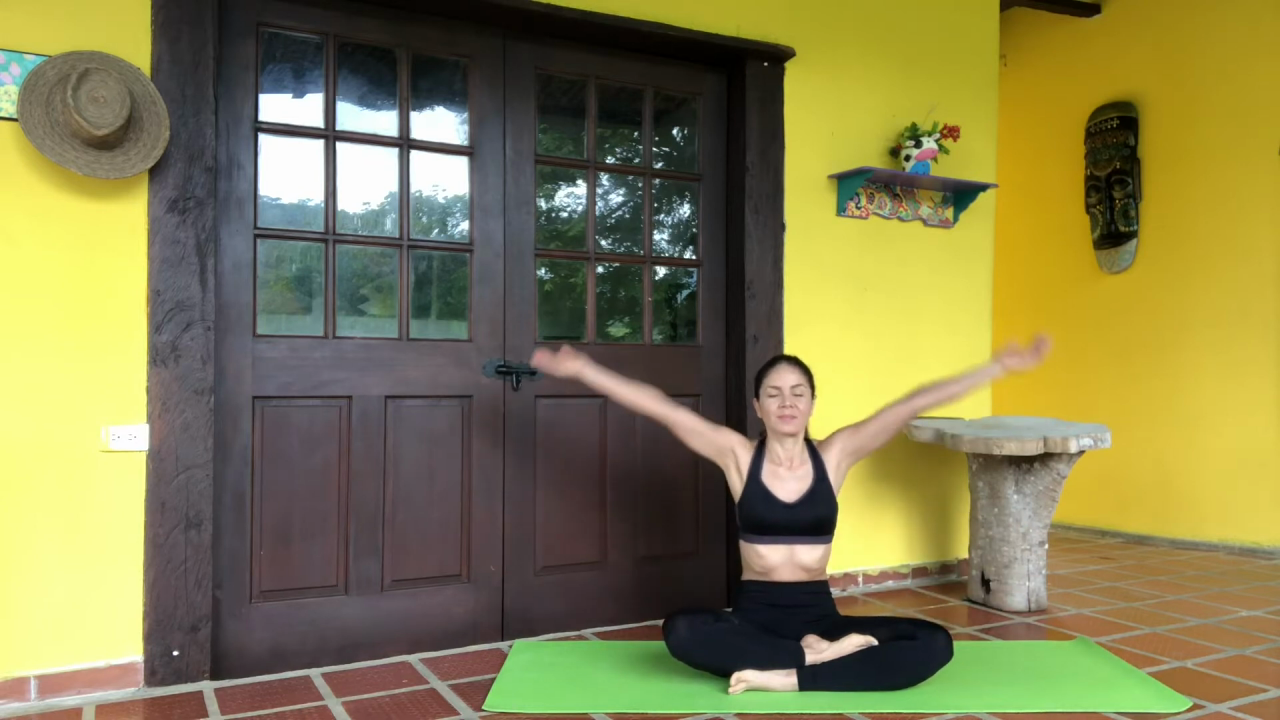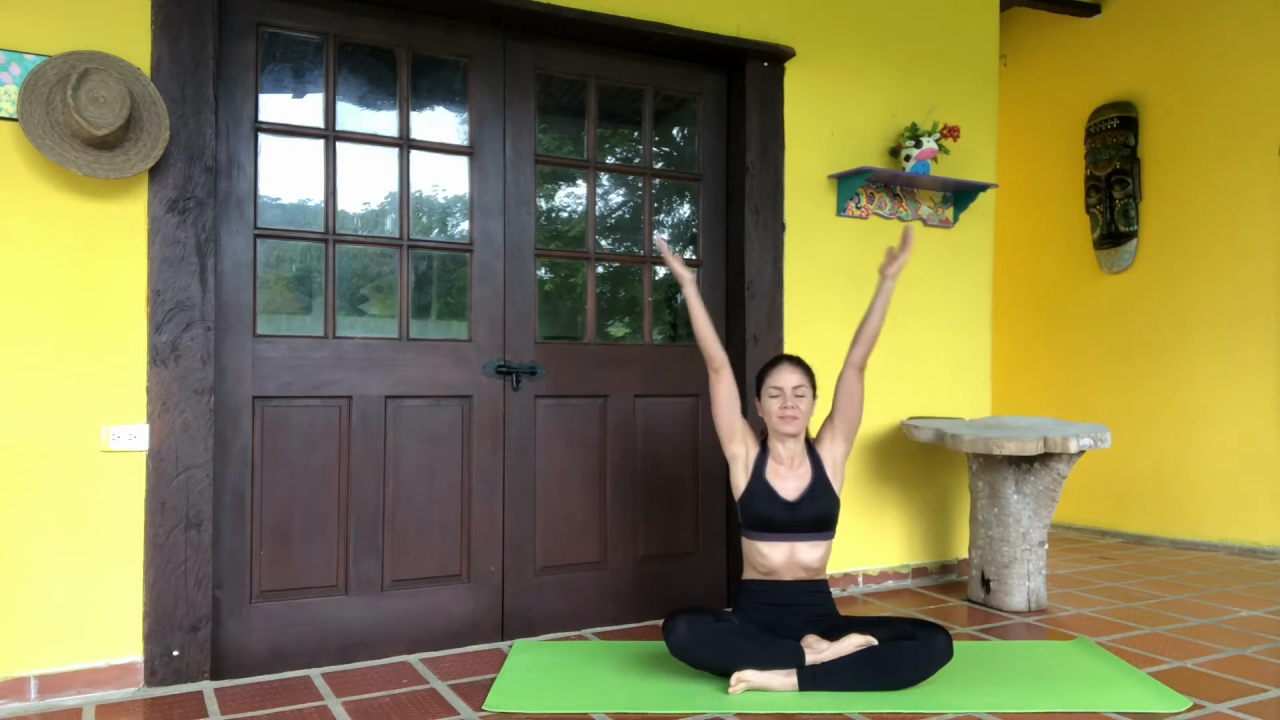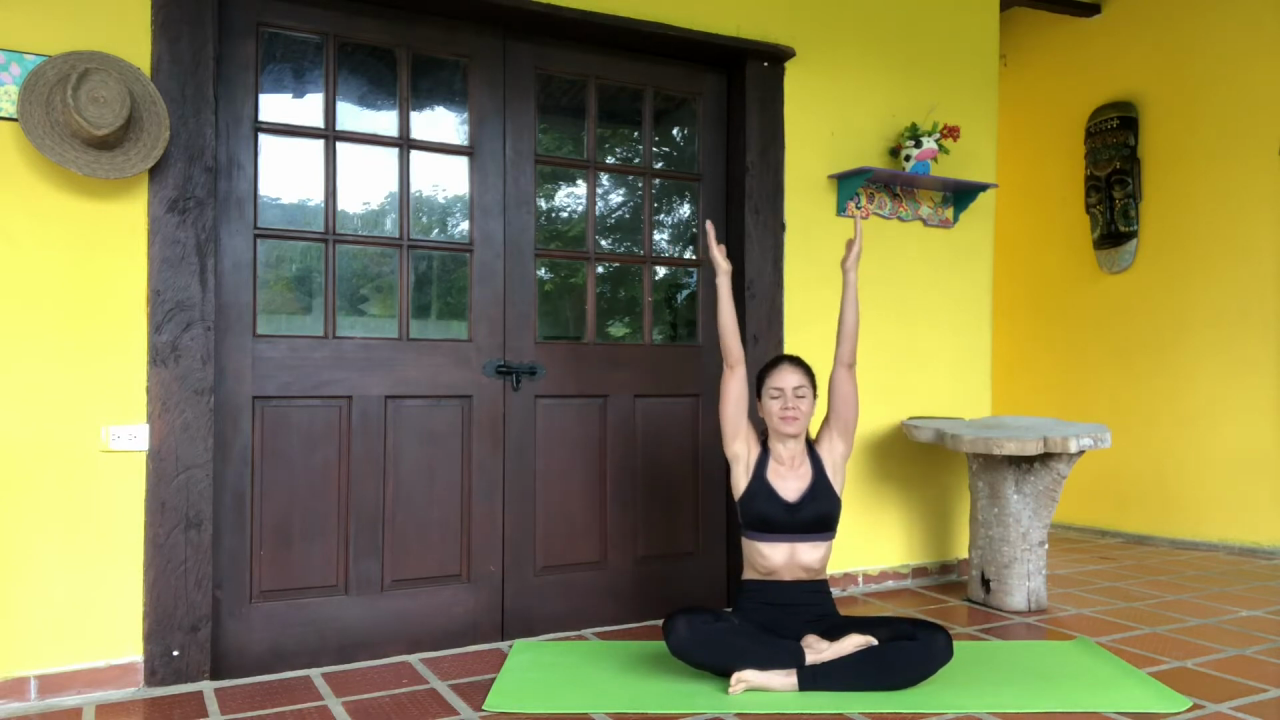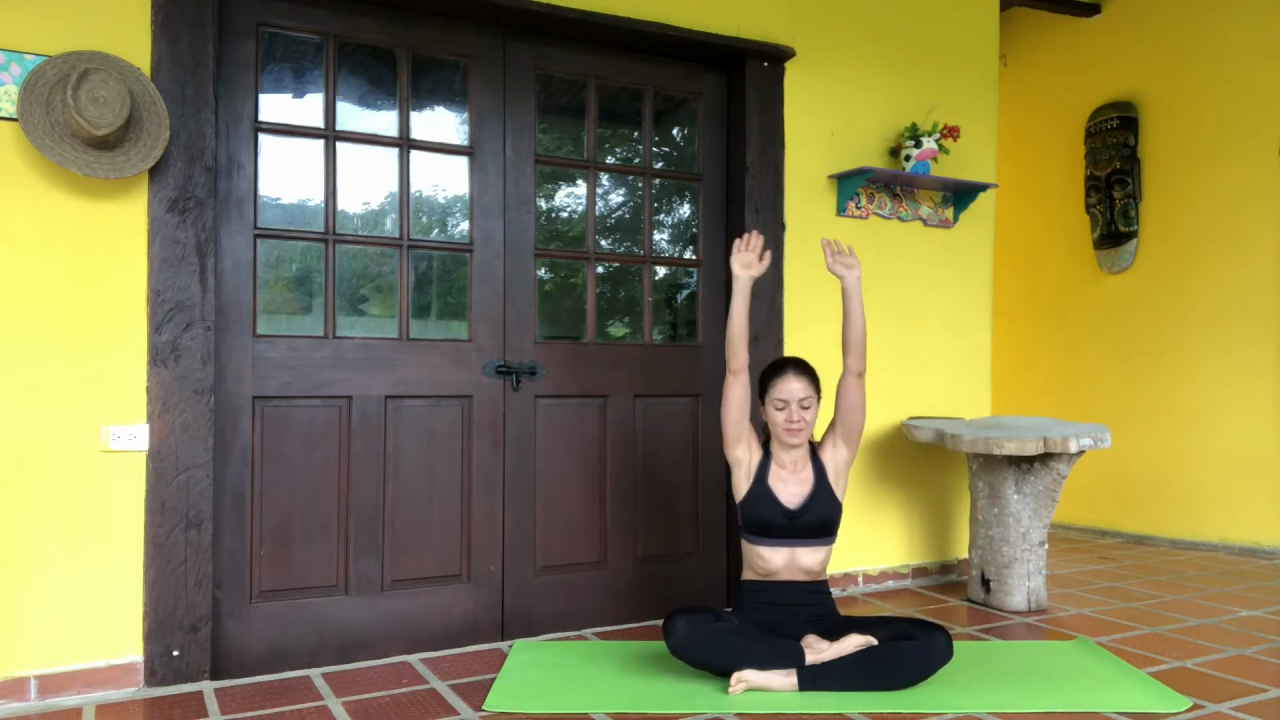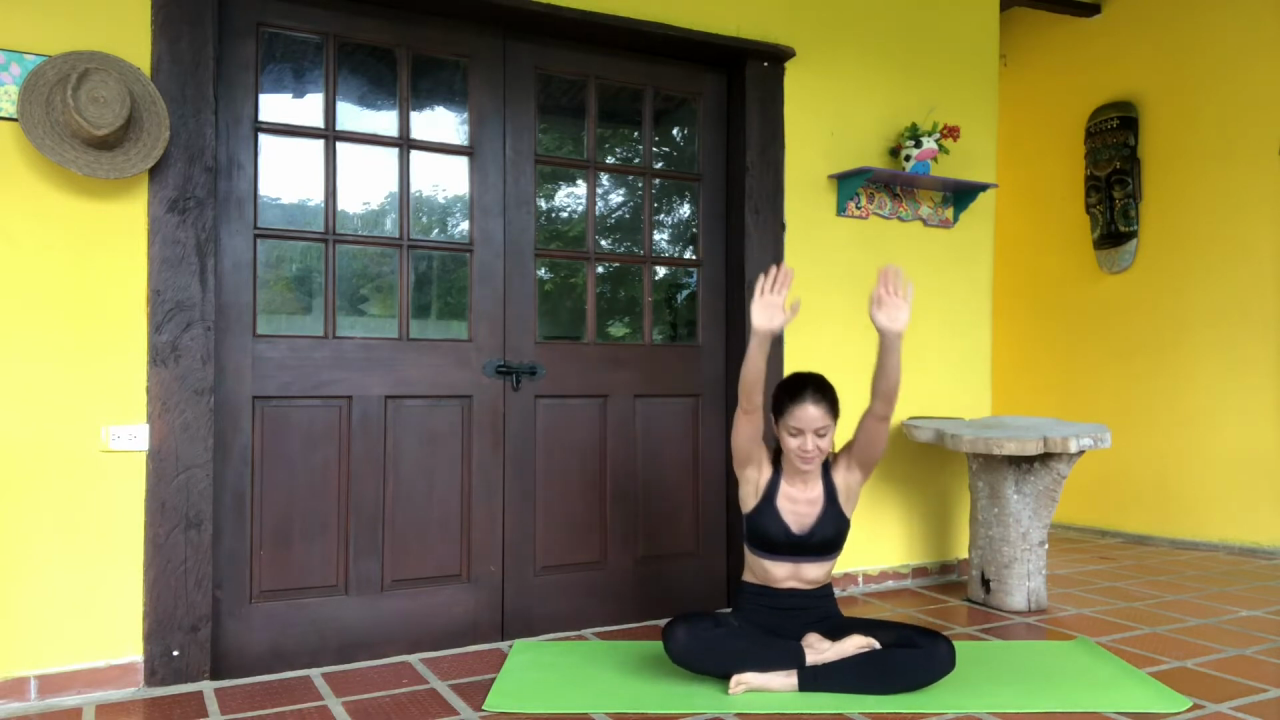
dt=0.5s
person 1, frame 1
left shoulder: (833, 456)
right shoulder: (739, 455)
left elbow: (908, 409)
right elbow: (664, 409)
left wrist: (996, 368)
right wrist: (584, 370)
left hip: (818, 609)
right hip: (753, 614)
left knee: (935, 643)
right knee: (681, 629)
left ankle: (783, 675)
right ankle: (815, 657)
person 1, frame 2
left shoulder: (830, 453)
right shoulder: (746, 455)
left elbow: (856, 362)
right elbow: (718, 366)
left wrist: (888, 281)
right wrist: (687, 283)
left hip: (819, 613)
right hip: (754, 615)
left knee: (934, 645)
right knee: (682, 631)
left ankle: (786, 675)
right ankle: (814, 656)
person 1, frame 3
left shoulder: (829, 455)
right shoulder: (747, 456)
left elbow: (845, 363)
right elbow: (734, 364)
left wrist: (849, 274)
right wrist: (723, 277)
left hip: (819, 612)
right hip: (755, 614)
left knee: (934, 644)
right knee: (682, 629)
left ankle: (787, 675)
right ankle: (818, 657)
person 1, frame 4
left shoulder: (832, 459)
right shoulder: (748, 459)
left elbow: (854, 370)
right elbow: (737, 370)
left wrist: (850, 283)
right wrist: (742, 282)
left hip: (819, 614)
right hip: (754, 614)
left knee: (934, 644)
right knee: (682, 629)
left ankle: (788, 676)
right ankle: (815, 655)
person 1, frame 5
left shoulder: (847, 474)
right shoulder: (756, 471)
left elbow: (880, 412)
right elbow: (748, 408)
left wrist: (889, 336)
right wrist: (761, 338)
left hip: (821, 617)
right hip: (755, 618)
left knee: (937, 654)
right knee: (682, 638)
left ankle: (788, 678)
right ankle: (816, 654)
